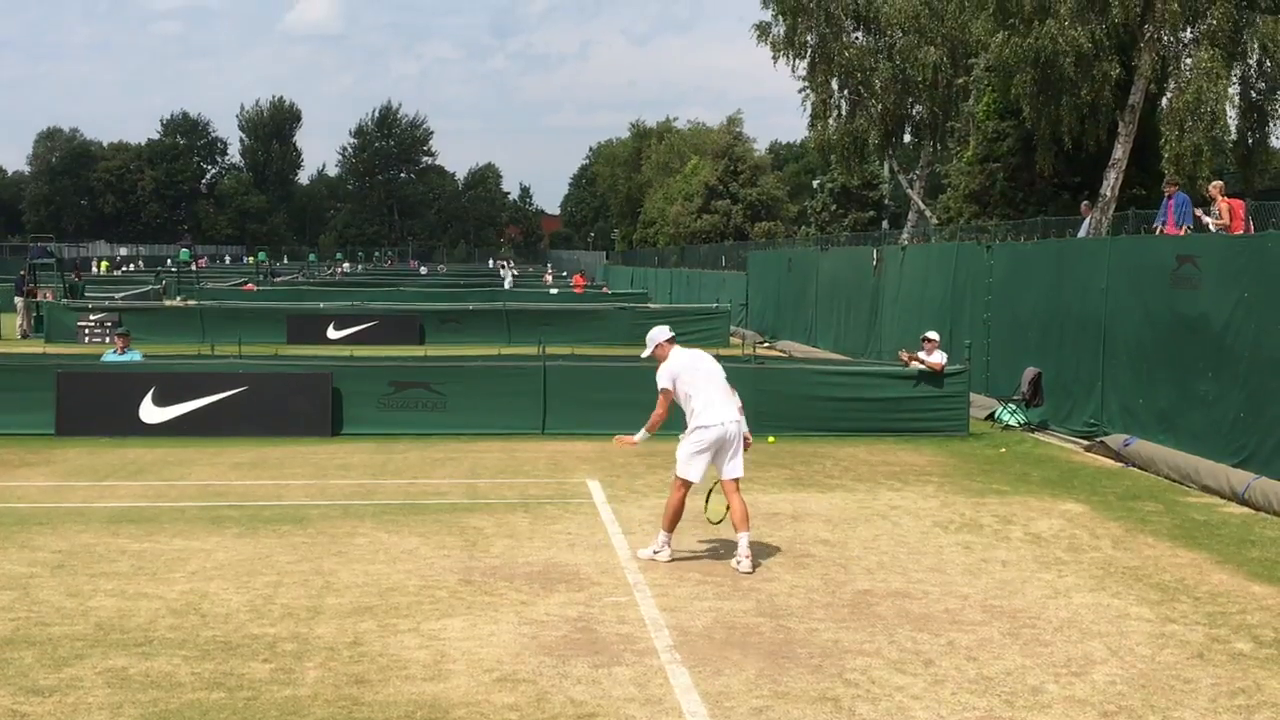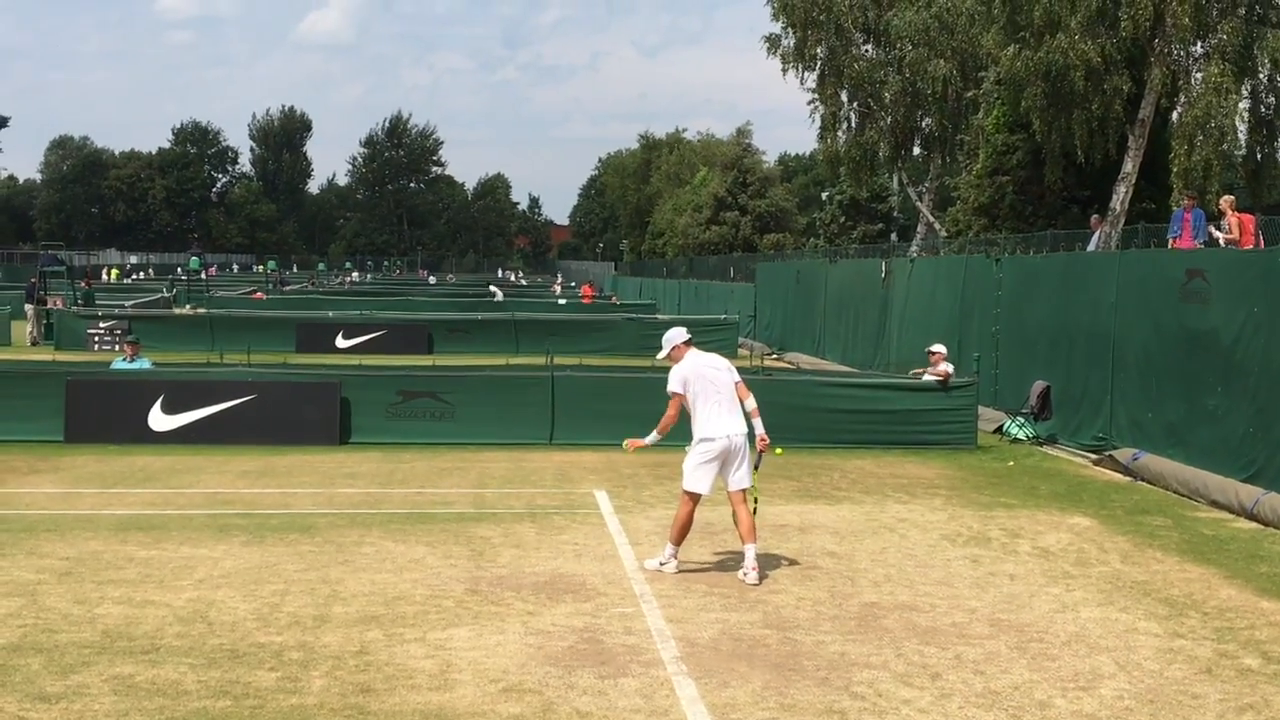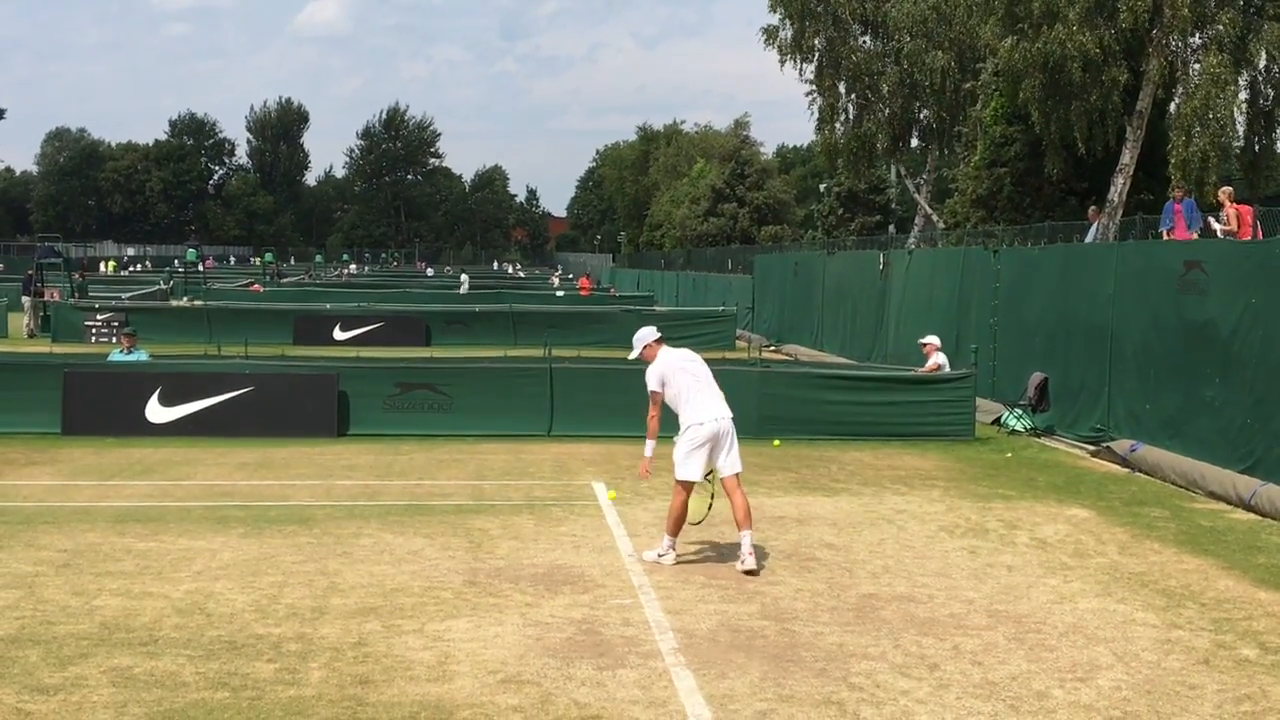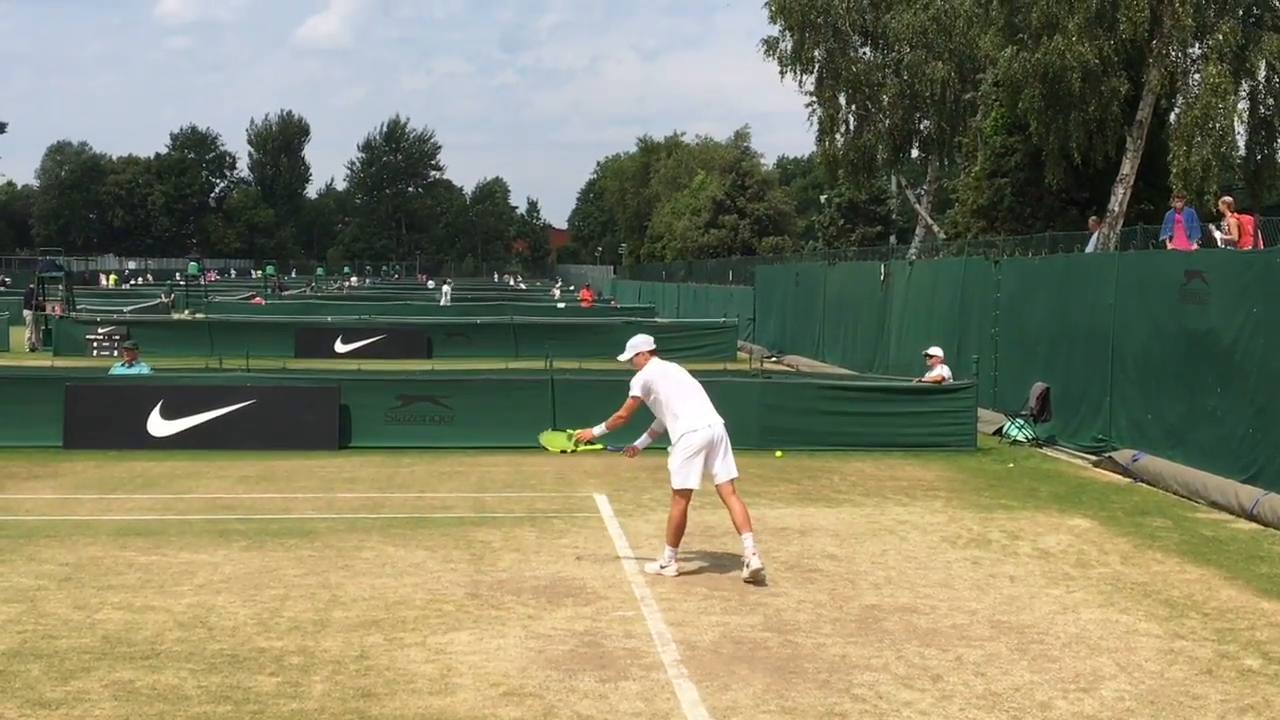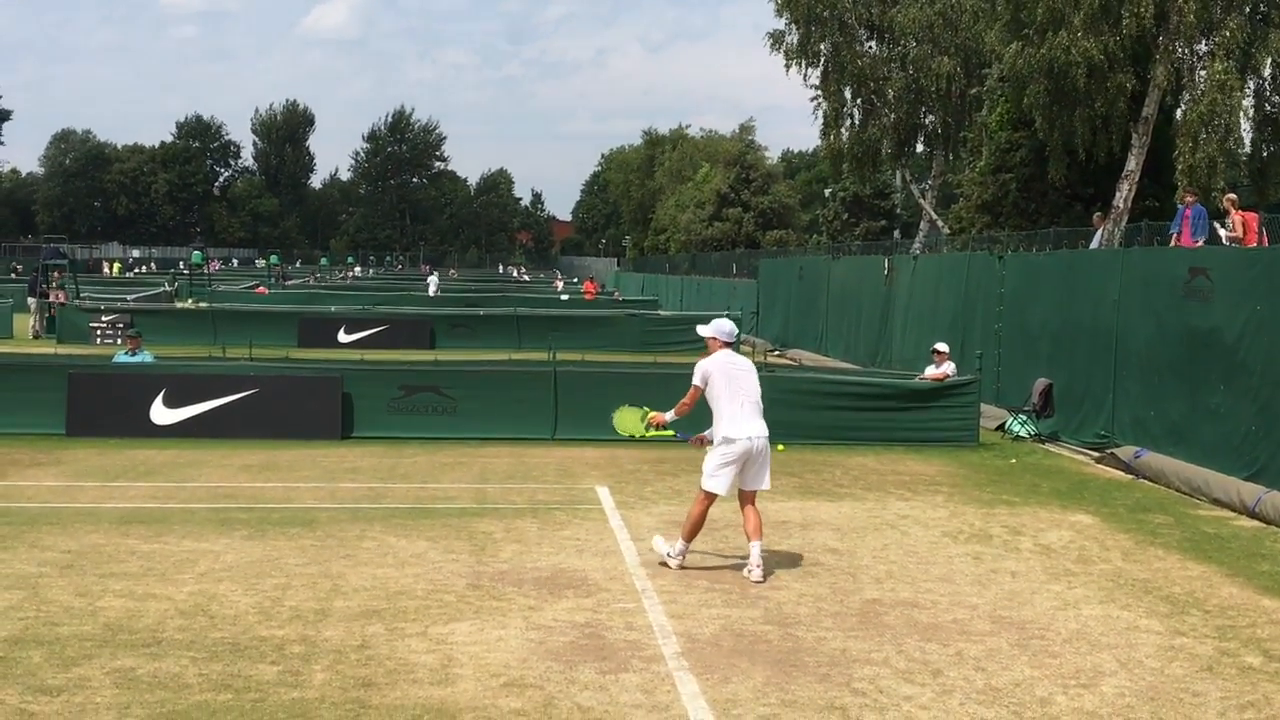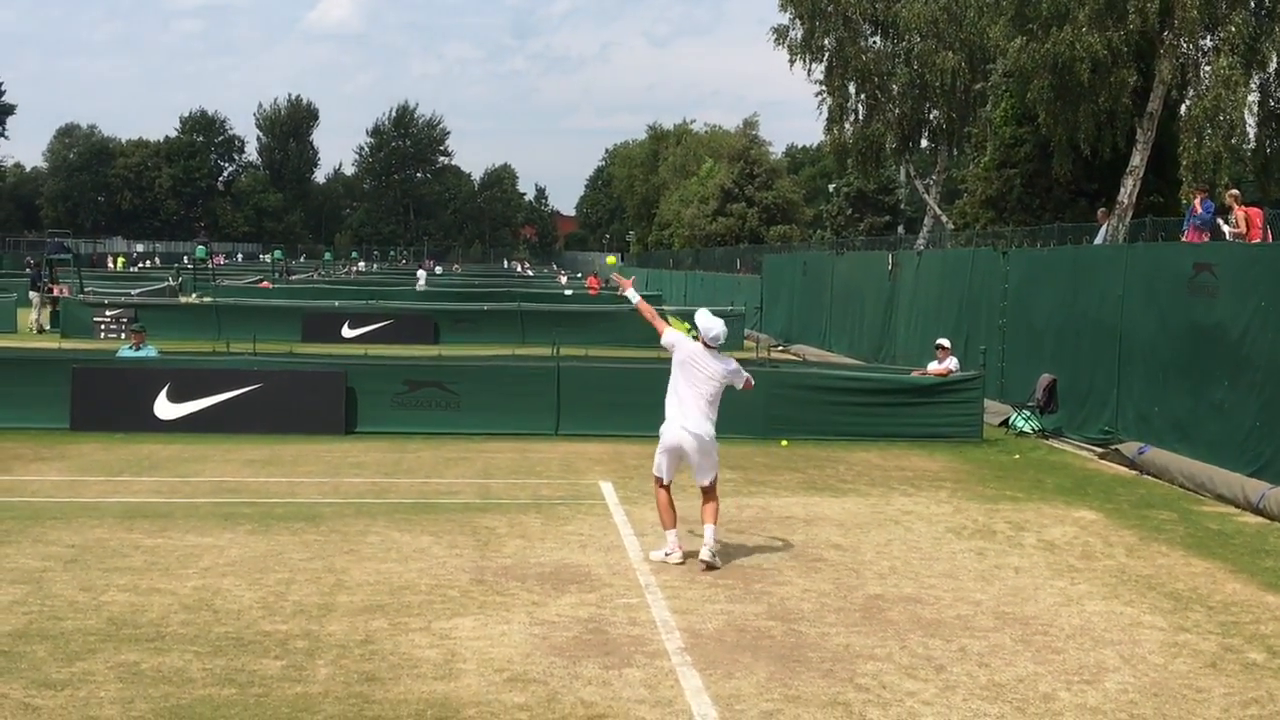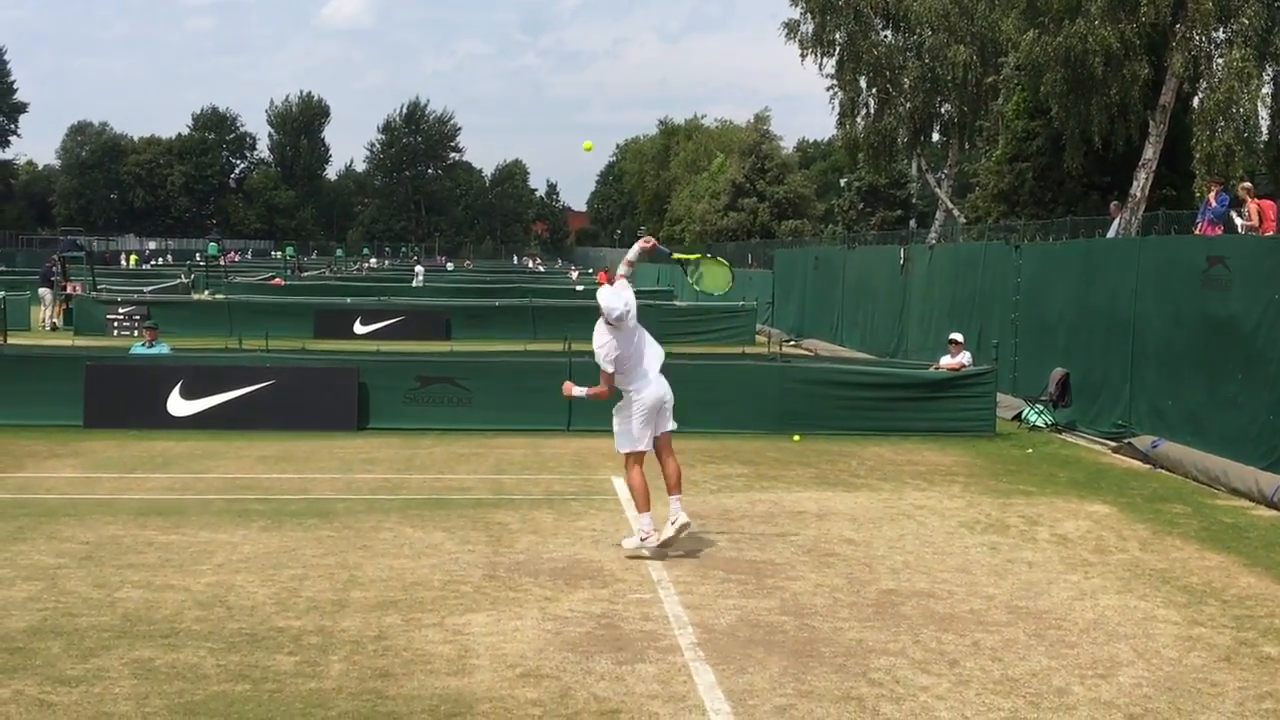
dt=0.7s
person 1, frame 1
left shoulder: (667, 367)
right shoulder: (705, 355)
left elbow: (661, 413)
right elbow: (732, 395)
left wrist: (637, 437)
right wrist: (743, 430)
left hip: (705, 428)
right hip: (730, 425)
left knee: (680, 488)
right knee: (732, 490)
left ankle: (662, 547)
right ankle: (743, 554)
person 1, frame 2
left shoulder: (680, 370)
right shoulder: (721, 361)
left elbow: (672, 416)
right elbow: (747, 397)
left wrist: (648, 440)
right wrist: (759, 431)
left hip: (709, 440)
right hip: (737, 436)
left knee: (688, 501)
right knee: (740, 501)
left ankle: (668, 558)
right ankle: (750, 565)
person 1, frame 3
left shoulder: (655, 368)
right shoulder: (690, 355)
left elbow: (654, 415)
left wrist: (647, 454)
left hip: (698, 425)
right hip: (724, 420)
left knee: (682, 490)
right knee: (734, 487)
left ankle: (667, 550)
right ankle: (748, 552)
person 1, frame 4
left shoulder: (644, 376)
right shoulder: (673, 369)
left elbow: (623, 415)
left wrist: (594, 432)
right wrist: (638, 444)
left hip: (691, 434)
right hip: (716, 428)
left knee: (680, 500)
right knee: (729, 494)
left ankle: (669, 561)
right ankle: (751, 555)
person 1, frame 5
left shoulder: (706, 364)
right shoulder: (748, 365)
left elbow: (688, 404)
left wrist: (666, 417)
right wrist: (710, 435)
left hip: (732, 441)
right hip: (759, 437)
left knee: (704, 499)
right knee: (748, 502)
left ankle: (677, 554)
right ankle: (755, 563)
person 1, frame 6
left shoulder: (683, 346)
right shoulder: (728, 366)
left elbow: (654, 318)
right elbow: (748, 384)
left wrist: (629, 291)
left hip: (674, 433)
right hip: (703, 437)
left knee: (662, 486)
right knee: (709, 493)
left ankle: (672, 547)
right ankle: (709, 546)
person 1, frame 7
left shoulder: (604, 347)
right shoulder: (625, 308)
left elbow: (604, 392)
right elbow: (622, 273)
left wrist: (575, 391)
left hip: (636, 402)
right hip: (660, 392)
left knee: (633, 464)
right knee: (666, 454)
left ankle: (647, 531)
right ankle: (676, 513)
